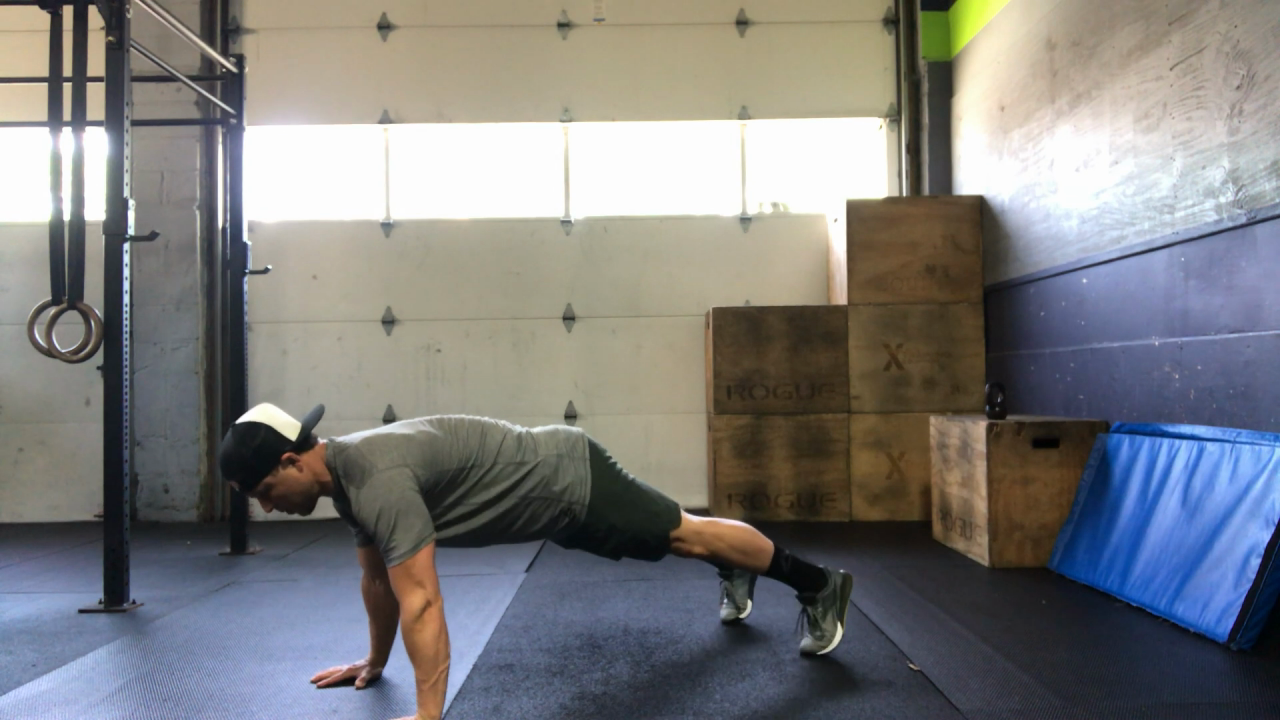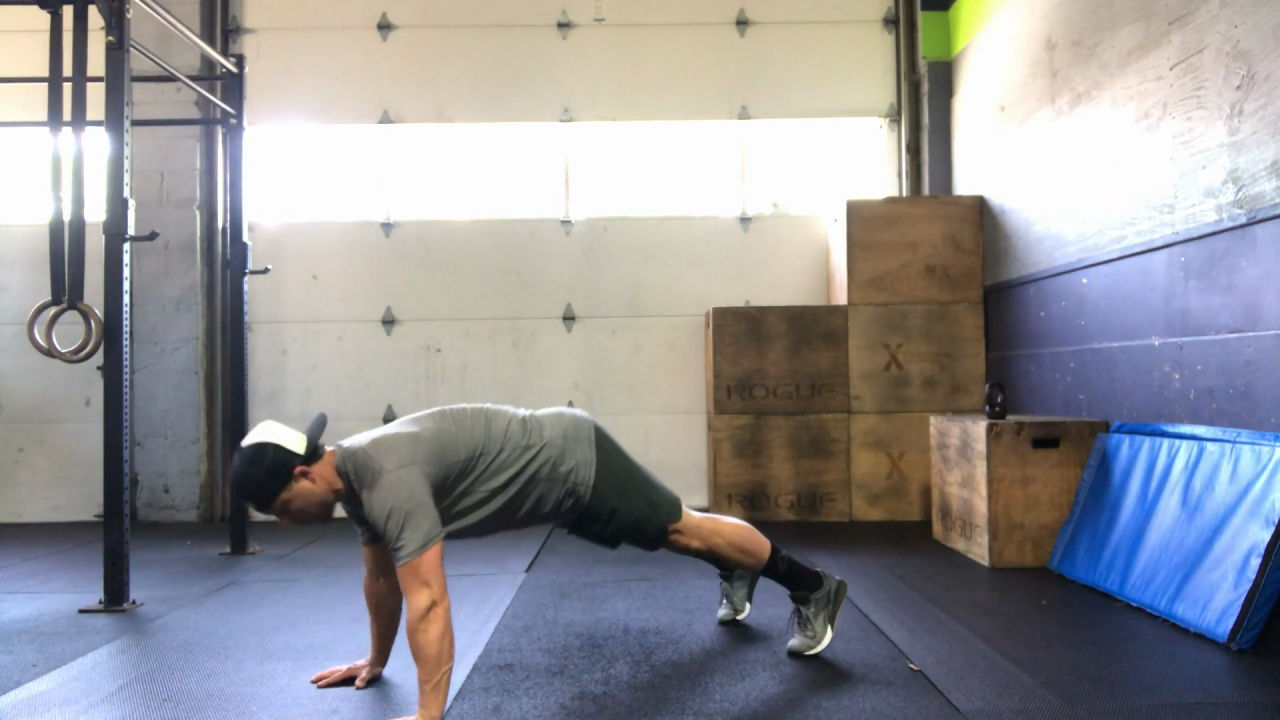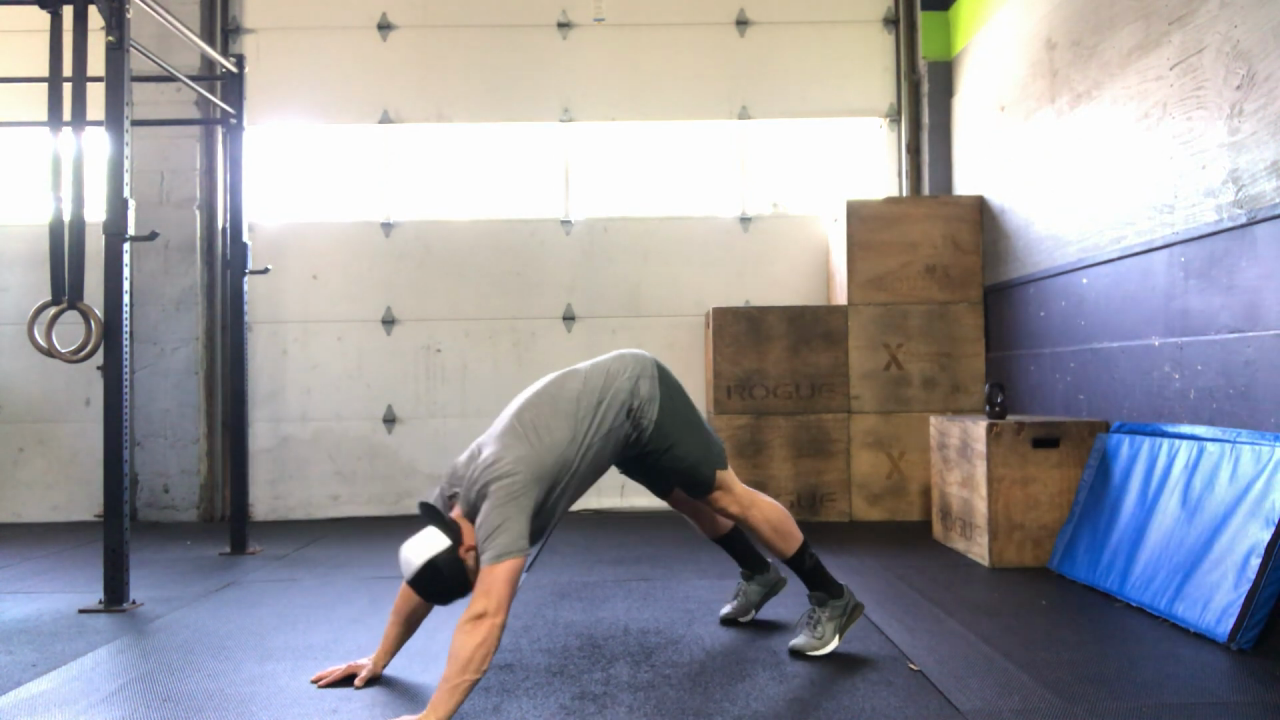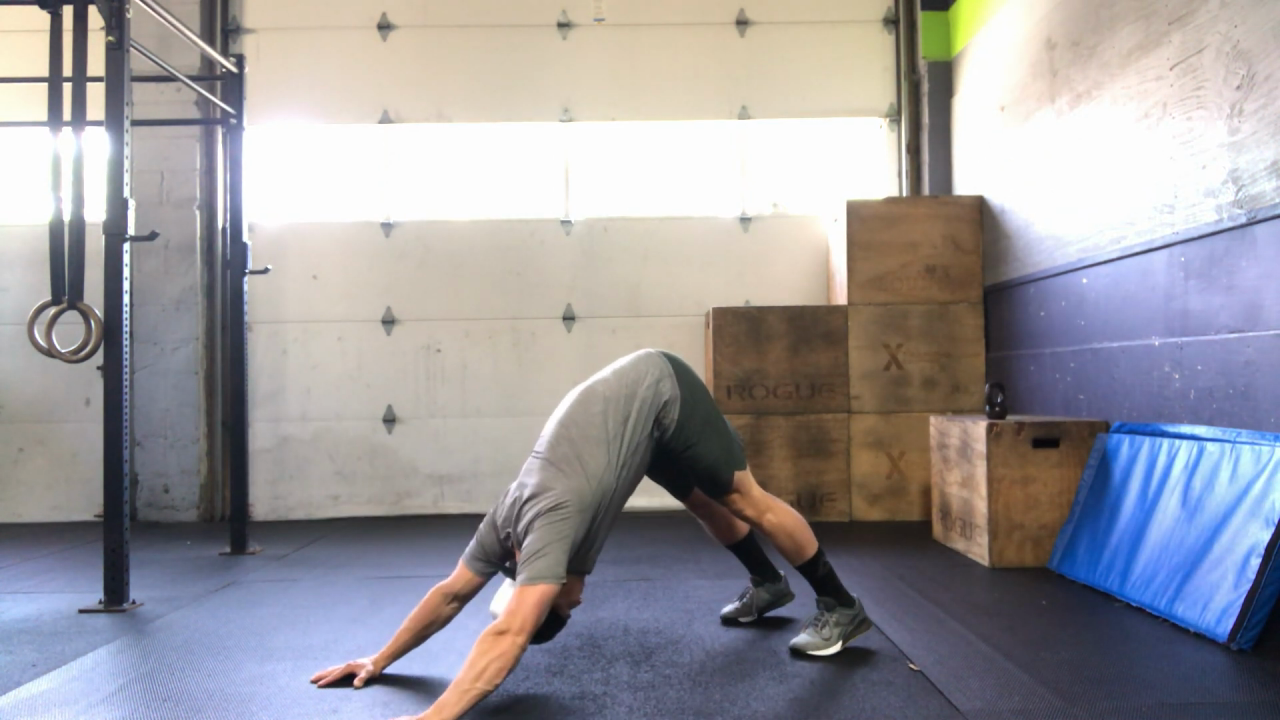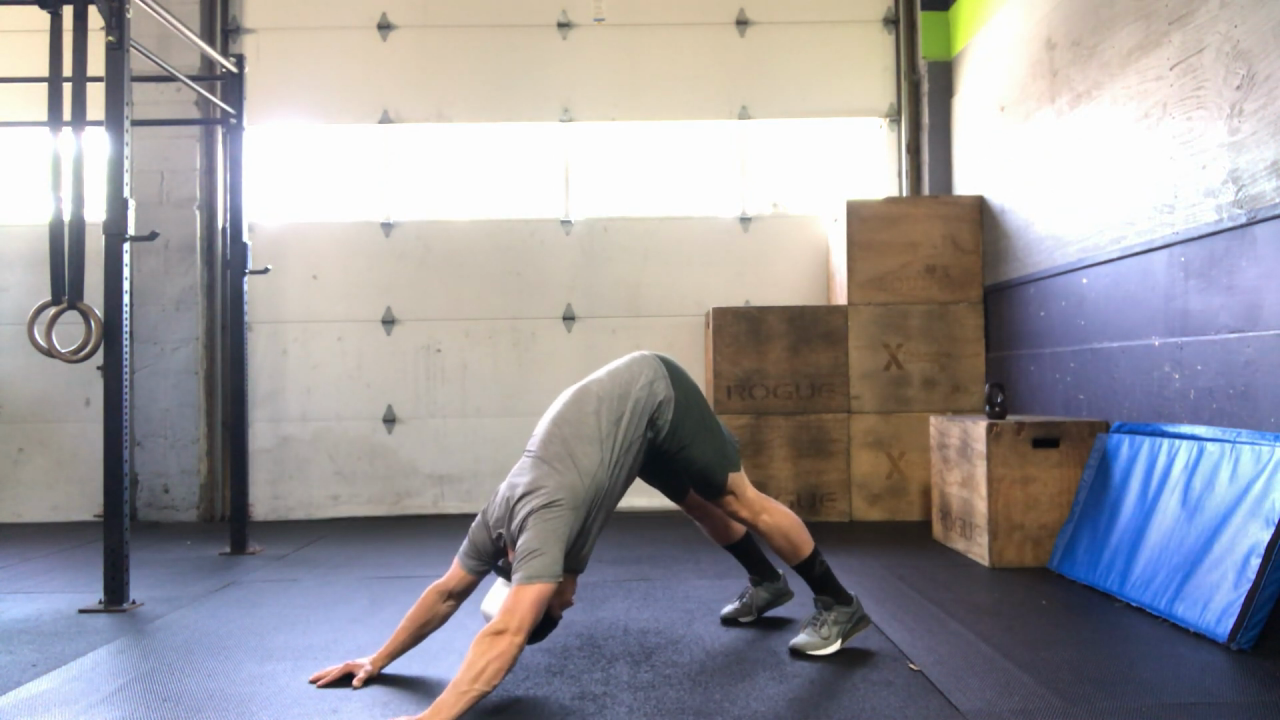
dt=1s
person 1, frame 1
left shoulder: (378, 481)
right shoulder: (347, 475)
left elbow: (420, 603)
right elbow: (376, 579)
right wrist: (373, 661)
left hip: (567, 481)
right hip: (554, 489)
left knee: (685, 534)
right knee: (671, 538)
left ankle: (819, 586)
right ankle: (734, 573)
person 1, frame 2
left shoulder: (387, 480)
right shoulder: (355, 474)
left elbow: (427, 601)
right elbow: (380, 577)
right wrist: (374, 661)
left hip: (569, 462)
right hip: (554, 469)
left knee: (683, 528)
right knee: (666, 530)
left ankle: (813, 589)
right ankle: (738, 575)
person 1, frame 3
left shoulder: (501, 496)
right shoulder: (455, 490)
left elbow: (486, 615)
right elbow: (422, 585)
right wrist: (378, 660)
left hip: (639, 394)
right hip: (617, 409)
left knee: (726, 496)
right knee: (688, 500)
left ankle: (830, 598)
right ankle: (760, 574)
person 1, frame 4
left shoulder: (549, 523)
right shoulder: (508, 519)
left elbow: (508, 634)
right elbow: (450, 593)
right wrist: (379, 660)
left hip: (660, 391)
right hip: (636, 397)
left knee: (746, 500)
right knee: (704, 503)
left ankle: (840, 606)
right ankle: (768, 583)
person 1, frame 5
left shoulder: (543, 521)
right shoulder: (499, 516)
left elbow: (506, 633)
right elbow: (446, 592)
right wrist: (377, 660)
left hip: (653, 393)
right hip: (631, 402)
left knee: (739, 500)
right knee: (700, 505)
left ankle: (838, 605)
right ankle: (767, 582)
